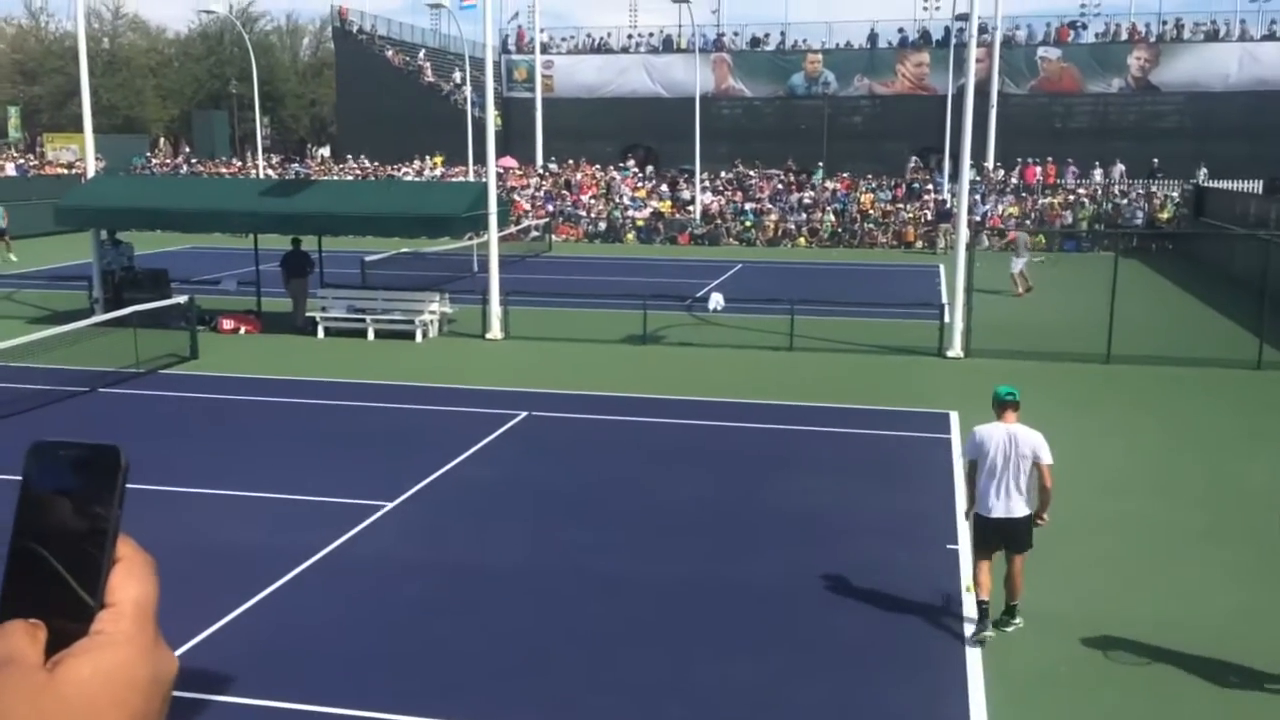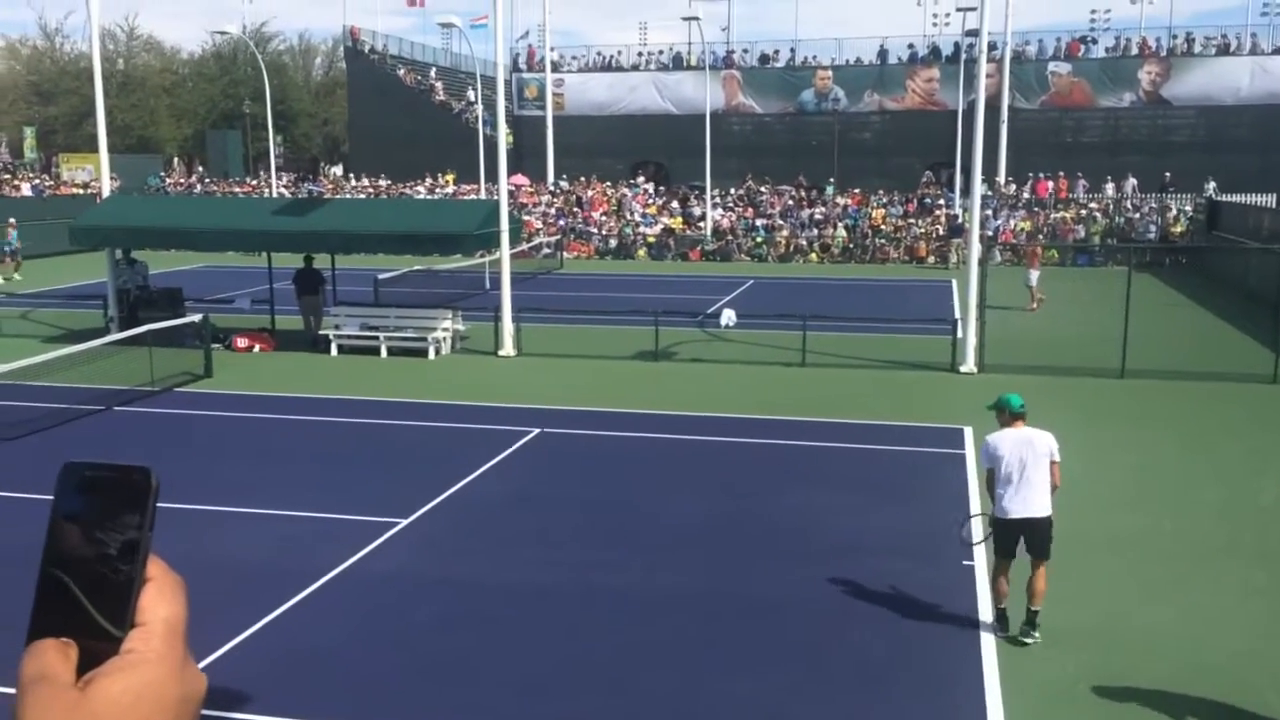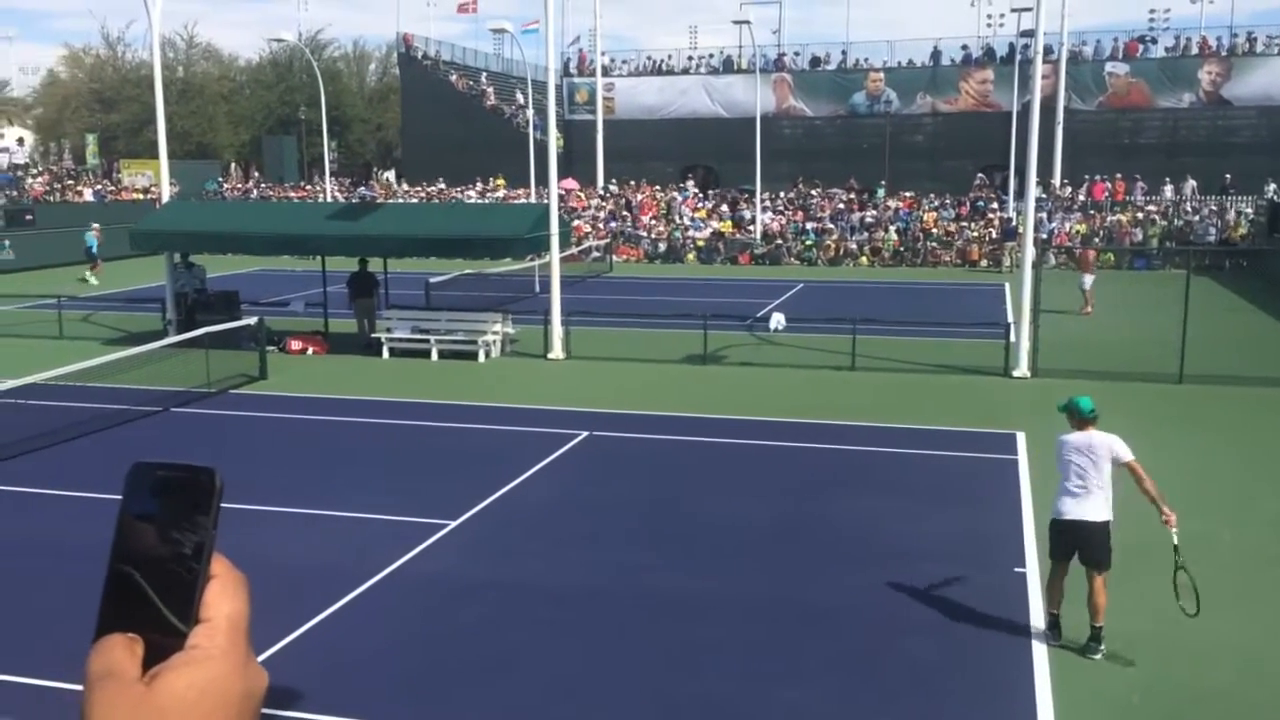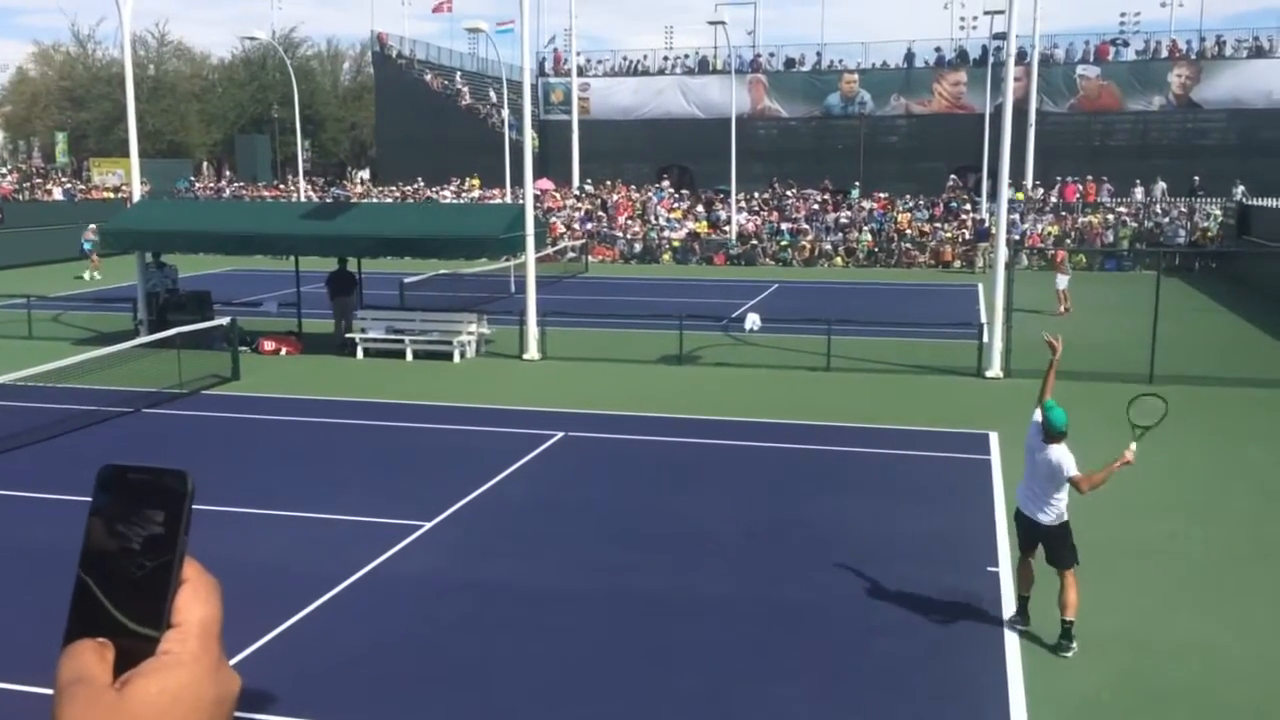
dt=0.5s
person 1, frame 1
left shoulder: (979, 433)
right shoulder: (1034, 438)
left elbow: (971, 475)
right elbow: (1046, 485)
left wrist: (971, 503)
right wrist: (1041, 512)
left hip: (985, 511)
right hip: (1019, 513)
left knee: (982, 563)
right knee: (1015, 562)
left ankle: (984, 617)
right ankle: (1010, 614)
person 1, frame 2
left shoulder: (992, 441)
right shoulder: (1046, 438)
left elbow: (990, 482)
right elbow: (1055, 482)
left hip: (1005, 514)
right hip: (1040, 514)
left knee: (1002, 566)
right knee: (1039, 568)
left ankle: (1001, 620)
right ankle: (1030, 625)
person 1, frame 3
left shoulder: (1064, 442)
right shoulder: (1110, 443)
right elbow: (1140, 477)
right wrist: (1162, 508)
left hip: (1062, 518)
right hip: (1094, 521)
left knee: (1057, 572)
right knee: (1096, 579)
left ankle: (1053, 628)
right ankle: (1095, 640)
person 1, frame 4
left shoulder: (1034, 433)
right shoulder: (1060, 457)
left elbow: (1044, 396)
right elbow: (1083, 485)
left wrist: (1055, 358)
right wrist: (1119, 463)
left hip: (1024, 513)
right hip: (1052, 523)
left knee: (1025, 559)
right knee: (1067, 576)
left ankle: (1022, 613)
right ankle: (1067, 636)
